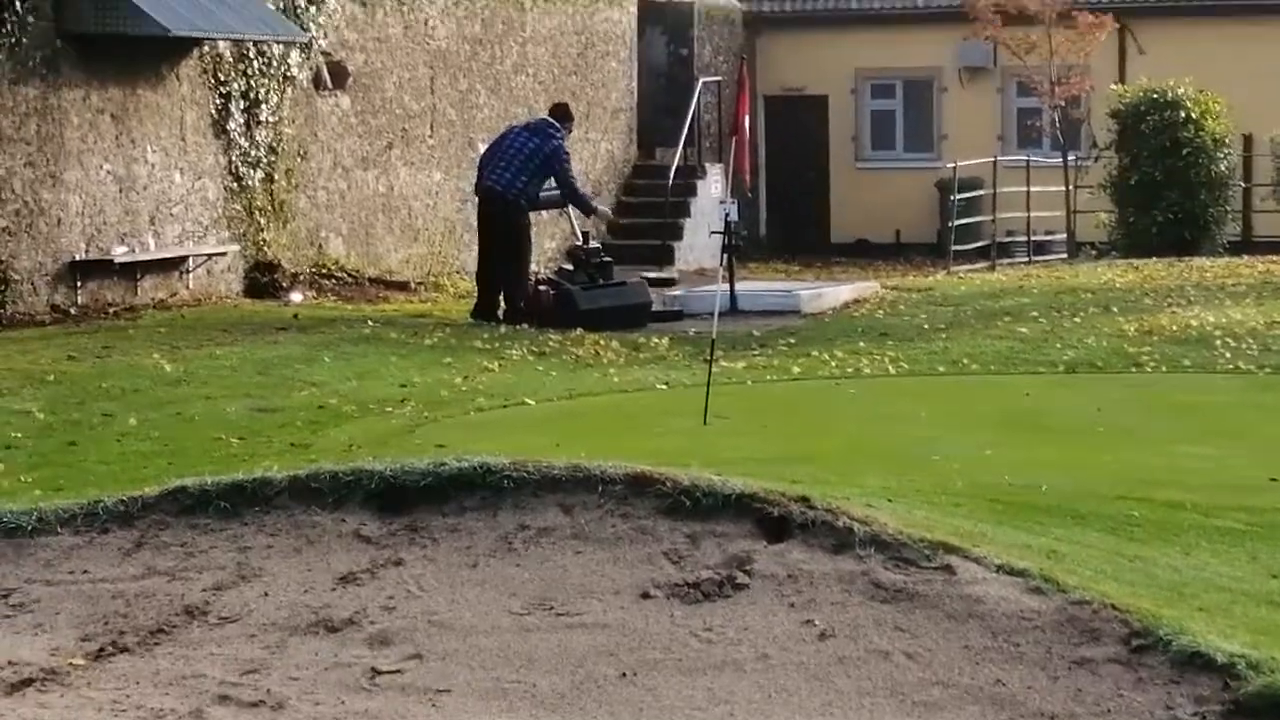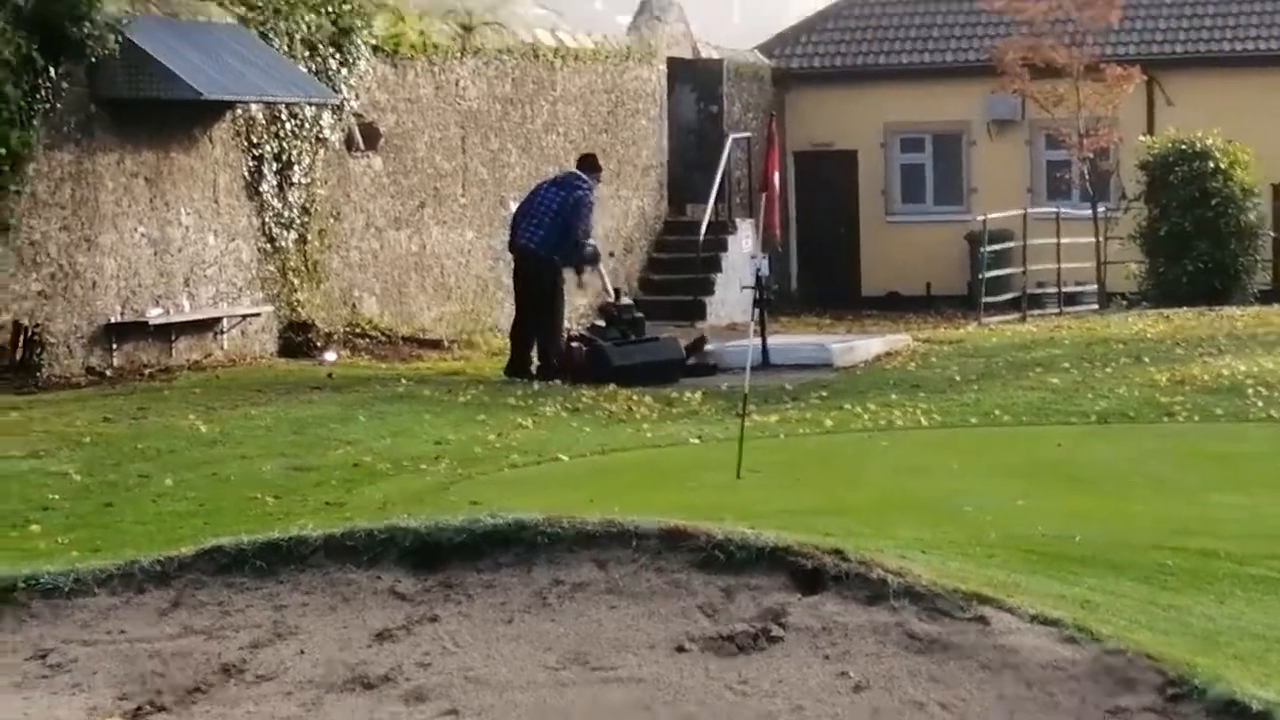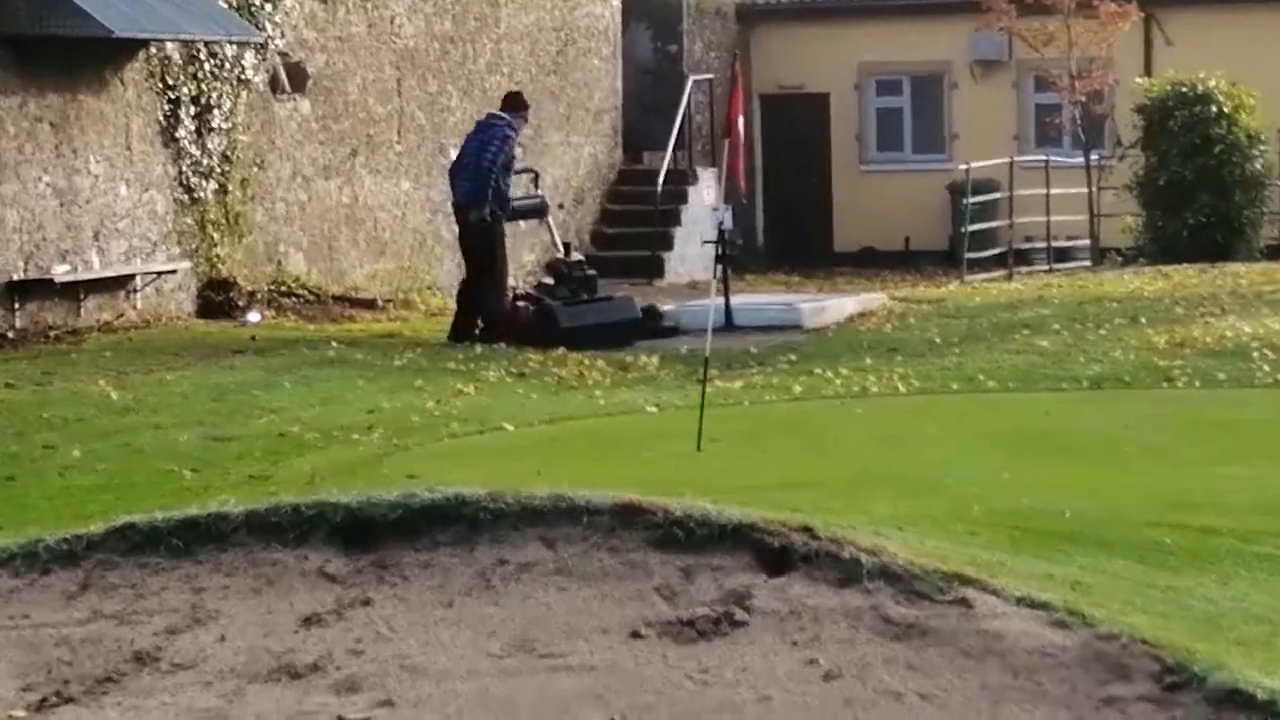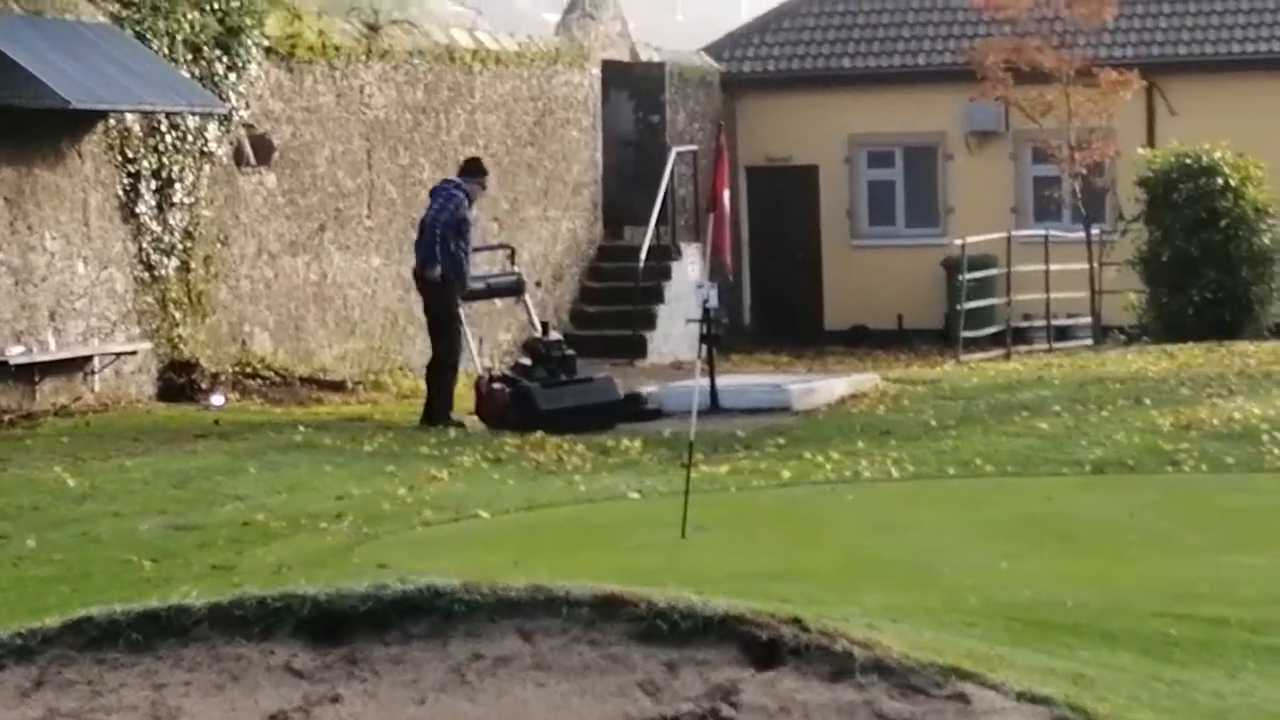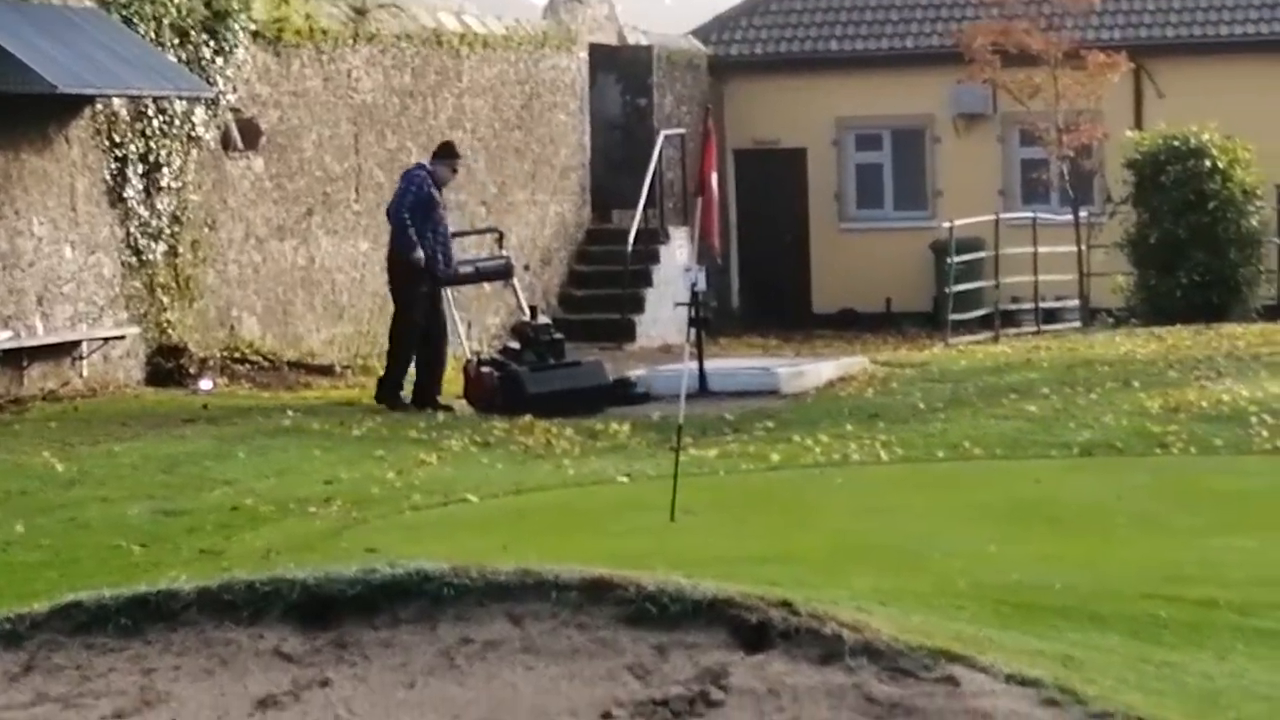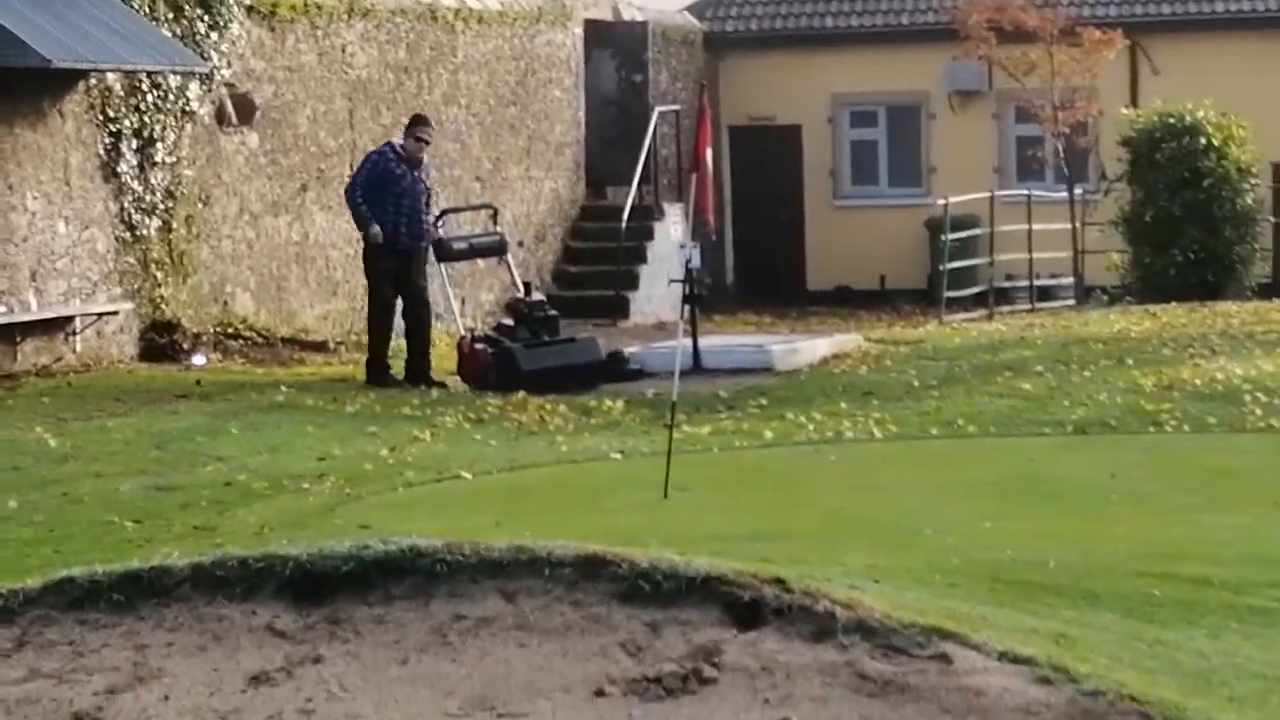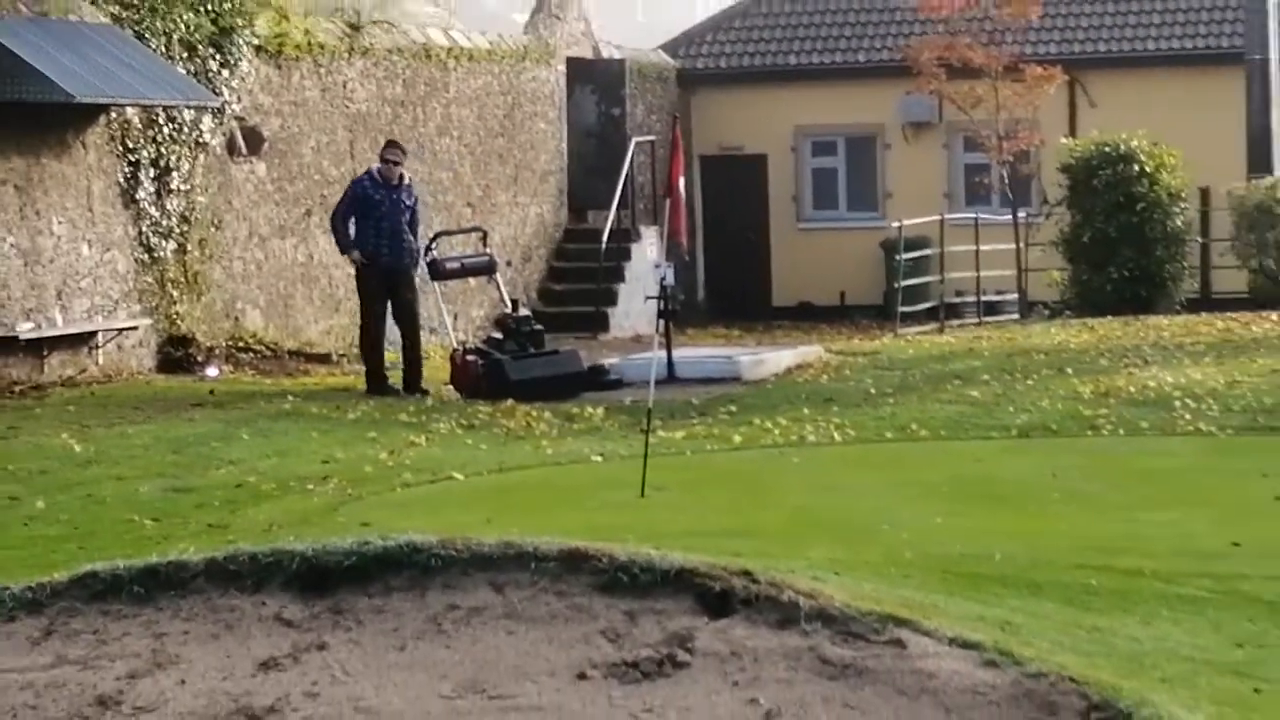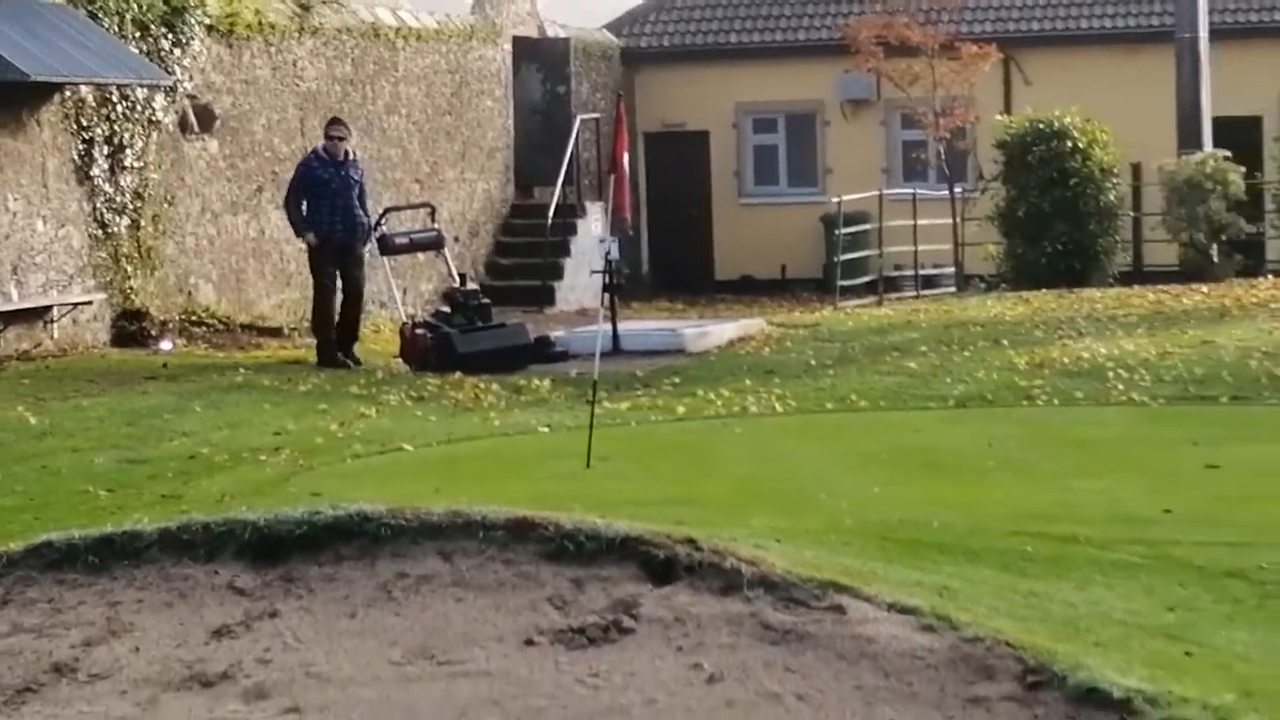
dt=0.3s
person 1, frame 1
left shoulder: (516, 129)
right shoulder: (556, 145)
left elbow: (486, 158)
right elbow: (568, 187)
left wrist: (481, 188)
right wrist: (594, 210)
left hip: (488, 196)
right hip: (513, 203)
left knee: (490, 256)
right knee: (517, 259)
left ankle: (485, 308)
right ankle: (515, 313)
person 1, frame 2
left shoulder: (547, 185)
right shoulder: (583, 196)
left elbow: (519, 215)
right elbow: (578, 237)
left wrist: (515, 246)
right wrist: (580, 269)
left hip: (523, 253)
right hip: (546, 259)
left knee: (525, 313)
right knee: (550, 317)
left ankle: (518, 365)
right ankle: (549, 369)
person 1, frame 3
left shoulder: (481, 132)
right shoulder: (505, 134)
left elbow: (456, 169)
right elbow: (488, 169)
right wrist: (481, 204)
left hip: (467, 209)
right hip: (484, 213)
left knee: (477, 271)
right knee: (494, 274)
left ankle: (463, 328)
right ankle: (494, 330)
person 1, frame 4
left shoulder: (449, 198)
right shoulder: (454, 197)
left elbow: (425, 236)
right elbow: (431, 225)
right wrist: (432, 264)
left hip: (442, 280)
right hip: (442, 280)
left knee: (445, 346)
right knee: (449, 344)
left ankle: (436, 411)
right ankle: (439, 411)
person 1, frame 5
left shoulder: (433, 189)
right shoulder: (418, 179)
right elbow: (397, 212)
left wrist: (442, 264)
right wrist: (412, 247)
left hip: (430, 271)
right hip: (411, 267)
left knee: (436, 332)
right knee: (408, 328)
left ankle: (426, 395)
right ankle: (389, 390)
person 1, frame 6
left shoulder: (422, 169)
right shoulder: (382, 158)
right elbow: (354, 190)
left wrist: (425, 241)
right wrist: (368, 224)
left hip: (413, 248)
right hip: (383, 245)
left knee: (419, 308)
right knee: (383, 307)
left ankle: (418, 371)
right ankle: (377, 370)
person 1, frame 7
left shoulder: (409, 191)
right shoulder: (362, 185)
right elbow: (339, 218)
left wrist: (414, 258)
right wrist: (349, 248)
left hip: (402, 265)
right hip: (371, 265)
left knee: (410, 320)
right knee: (374, 322)
left ankle: (413, 381)
right ankle: (376, 379)
person 1, frame 8
left shoulder: (355, 166)
right shoulder: (311, 165)
left elbow: (362, 201)
right elbow: (292, 201)
left wrist: (365, 231)
right wrist: (303, 230)
left hip: (352, 240)
right hip: (323, 241)
left knee: (355, 291)
right knee: (325, 295)
left ankle: (344, 344)
right ankle: (327, 352)
